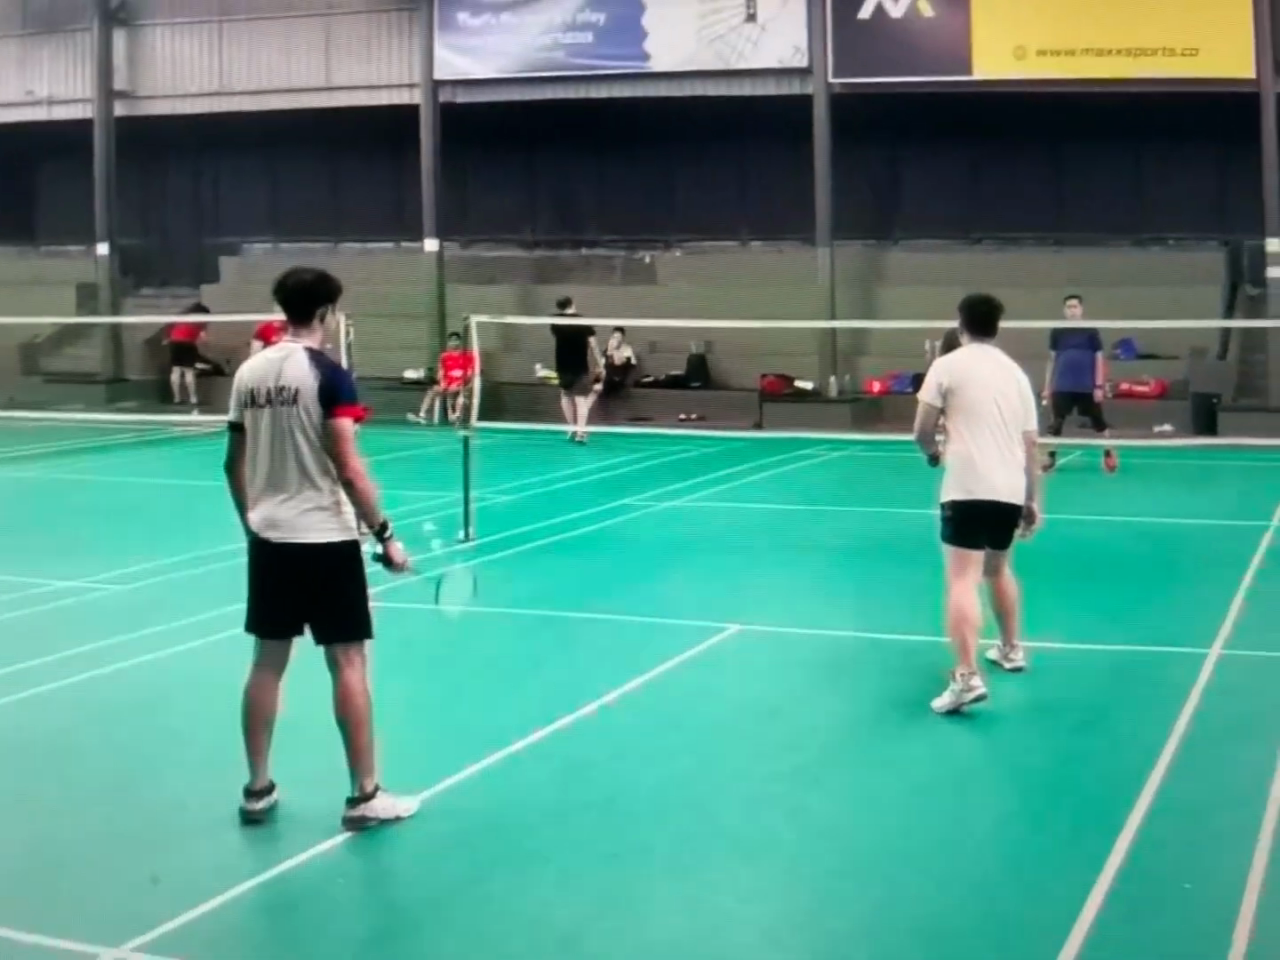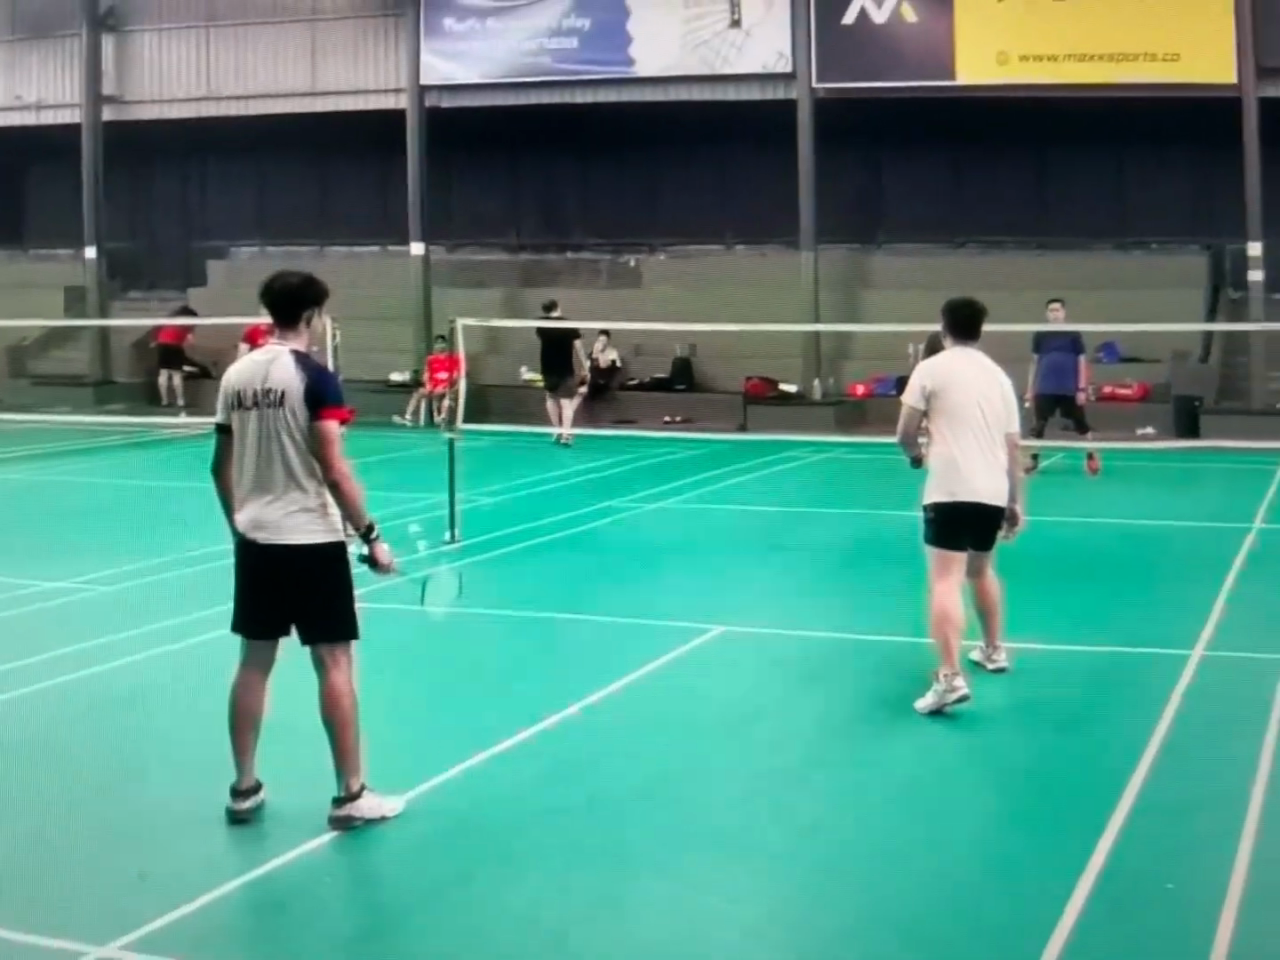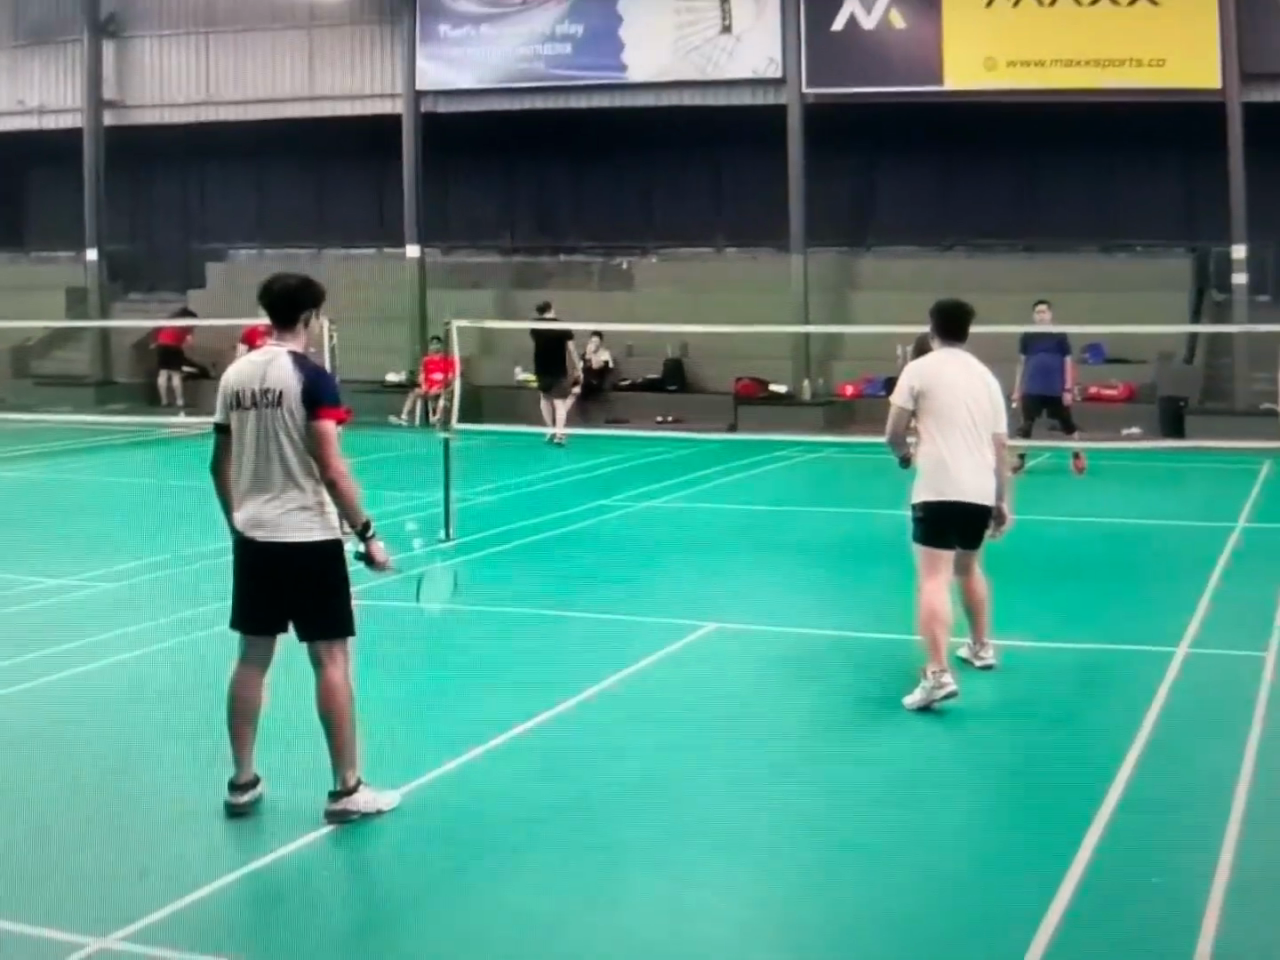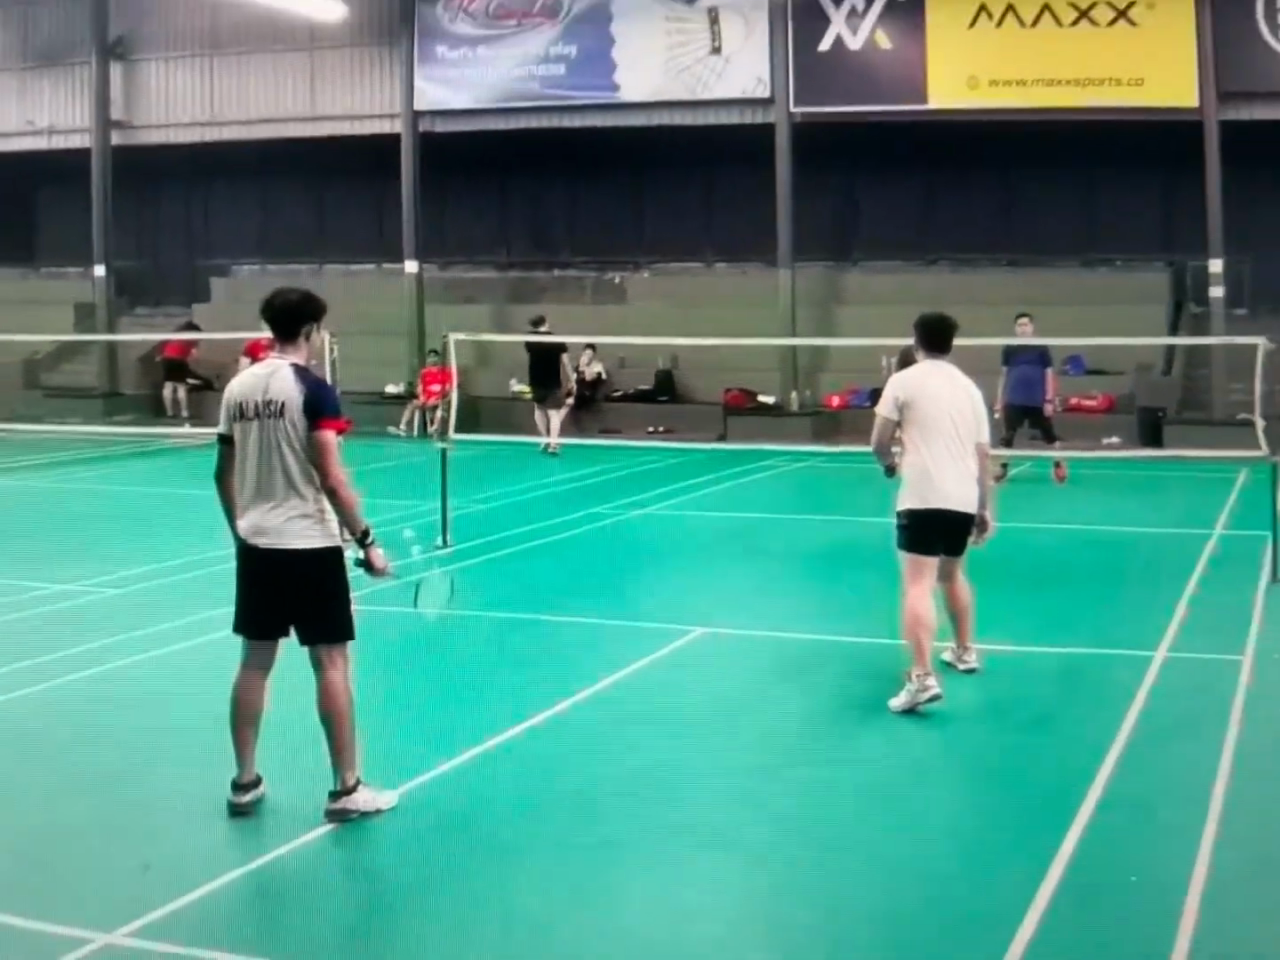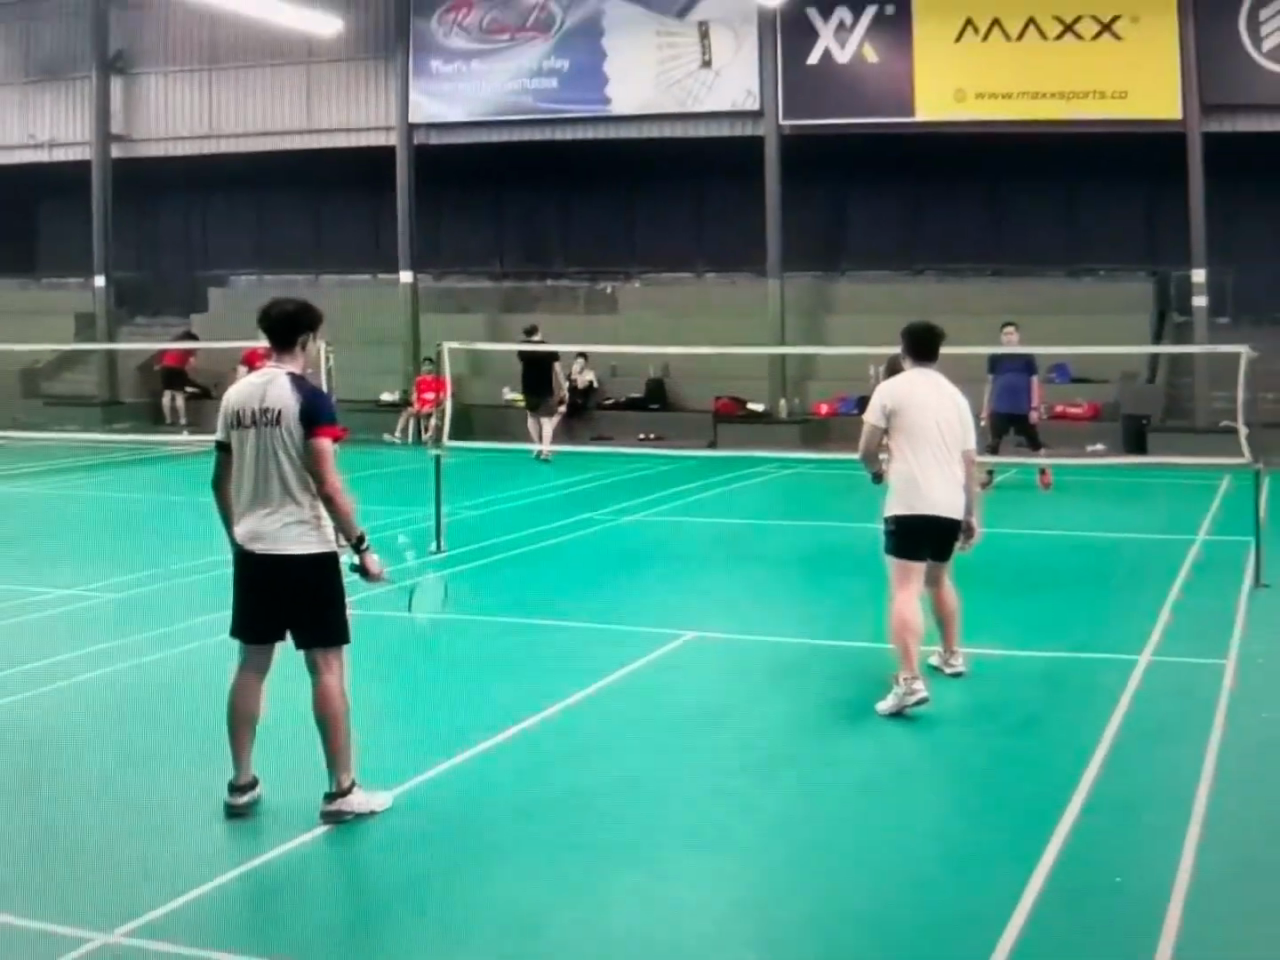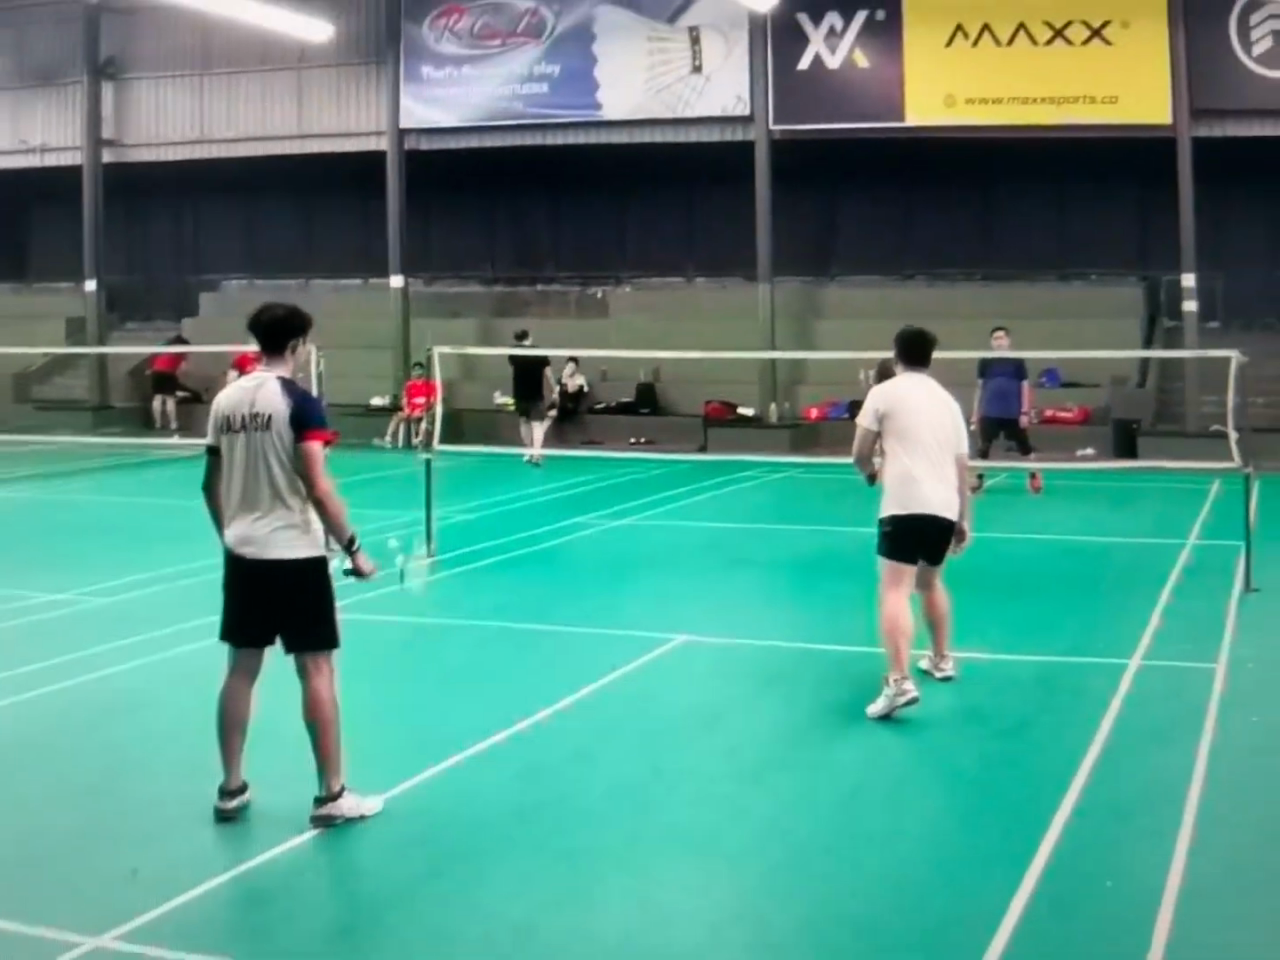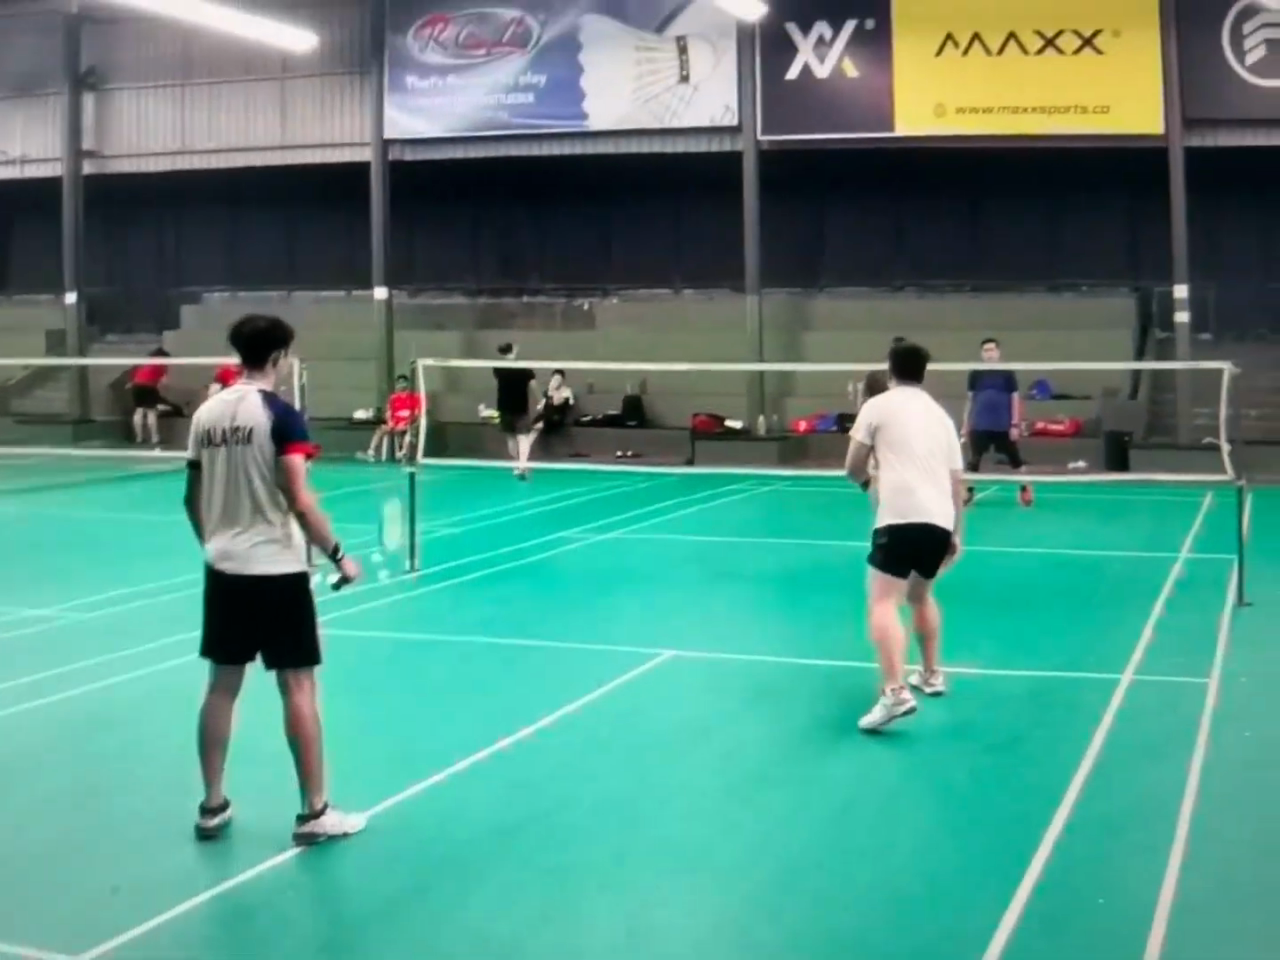
dt=0.1s
person 1, frame 1
left shoulder: (249, 372)
right shoulder: (328, 374)
left elbow: (234, 464)
right elbow: (349, 471)
right wrist: (385, 535)
left hip: (270, 538)
right hip: (325, 539)
left knee: (267, 662)
right knee: (348, 665)
left ankle: (257, 789)
right ankle: (365, 796)
person 1, frame 2
left shoulder: (236, 374)
right shoulder: (314, 376)
left elbow: (221, 465)
right elbow: (335, 473)
right wrist: (371, 537)
left hip: (256, 539)
right hip: (311, 540)
left knee: (254, 662)
right knee: (334, 665)
left ankle: (244, 788)
right ankle: (351, 795)
person 1, frame 3
left shoulder: (234, 375)
right shoulder: (312, 377)
left elbow: (220, 466)
right elbow: (332, 471)
right wrist: (368, 535)
left hip: (254, 537)
right hip: (309, 537)
left knee: (252, 658)
right knee: (331, 660)
left ankle: (242, 783)
right ankle: (347, 790)
person 1, frame 4
left shoulder: (238, 387)
right shoulder: (313, 389)
left elbow: (224, 475)
right elbow: (332, 480)
right wrist: (367, 542)
left hip: (257, 545)
right hip: (310, 545)
left knee: (254, 662)
right knee: (331, 664)
left ankle: (244, 782)
right ankle: (347, 789)
person 1, frame 5
left shoulder: (235, 395)
right shoulder: (308, 398)
left elbow: (221, 482)
right elbow: (328, 487)
right wrist: (362, 548)
left hip: (253, 550)
right hip: (305, 551)
left knee: (251, 665)
right knee: (327, 666)
left ankle: (241, 784)
right ankle: (342, 791)
person 1, frame 6
left shoulder: (225, 399)
right shoulder: (299, 402)
left elbow: (211, 485)
right elbow: (319, 490)
right wrist: (353, 548)
left hip: (244, 554)
right hip: (295, 555)
left knee: (241, 669)
right knee: (316, 671)
left ankle: (231, 789)
right ankle: (332, 795)
person 1, frame 7
left shoulder: (206, 413)
right shoulder: (280, 415)
left elbow: (193, 500)
right elbow: (300, 504)
right wrist: (338, 556)
left hip: (224, 569)
right hip: (276, 570)
left knee: (222, 686)
right knee: (298, 688)
left ankle: (212, 807)
right ankle: (314, 813)
person 2, frame 1
left shoulder: (948, 365)
right shoulder: (1015, 372)
left elbow: (921, 431)
right elbow: (1030, 443)
left wrist: (934, 453)
right wrist: (1032, 499)
left hip: (968, 490)
right hip: (1010, 491)
left knee: (962, 580)
right knee: (998, 568)
left ankle: (967, 678)
right ankle: (1011, 649)
person 2, frame 2
left shoulder: (931, 368)
right shoulder: (998, 375)
left elbow: (904, 434)
right elbow: (1012, 445)
left wrist: (916, 456)
right wrist: (1015, 501)
left hip: (950, 492)
right hip: (993, 493)
left knee: (945, 582)
right knee: (981, 570)
left ankle: (950, 678)
right ankle: (994, 650)
person 2, frame 3
left shoulder: (919, 368)
right shoulder: (986, 376)
left elbow: (893, 434)
right elbow: (1000, 445)
left wrist: (905, 455)
right wrist: (1002, 500)
left hip: (938, 491)
right hip: (980, 492)
left knee: (933, 580)
right knee: (968, 567)
left ankle: (938, 675)
right ankle: (981, 647)
person 2, frame 4
left shoulder: (904, 380)
right shoulder: (969, 387)
left elbow: (878, 443)
right elbow: (983, 454)
left wrist: (891, 464)
right wrist: (984, 508)
left hip: (923, 499)
right hip: (963, 500)
left knee: (917, 586)
right knee: (952, 573)
left ankle: (922, 678)
right ankle: (965, 651)
person 2, frame 5
left shoulder: (892, 388)
right shoulder: (955, 395)
left elbow: (866, 451)
right elbow: (969, 461)
left wrist: (878, 471)
right wrist: (970, 514)
left hip: (910, 505)
right hip: (950, 506)
left knee: (905, 590)
right knee: (938, 577)
left ankle: (909, 681)
right ankle: (951, 655)
person 2, frame 6
left shoulder: (885, 392)
right shoulder: (947, 400)
left elbow: (860, 453)
right elbow: (961, 466)
left wrist: (872, 472)
right wrist: (962, 518)
left hip: (905, 506)
right hip: (944, 508)
left knee: (894, 592)
right knee: (930, 581)
left ankle: (899, 683)
right ankle: (942, 659)
person 2, frame 7
left shoulder: (878, 406)
right shoulder: (939, 414)
left elbow: (853, 468)
right elbow: (957, 480)
left wrist: (866, 480)
right wrist: (954, 534)
left hip: (902, 518)
right hip: (940, 520)
left knee: (882, 604)
right knee: (920, 594)
left ankle: (895, 692)
right ankle: (930, 674)
